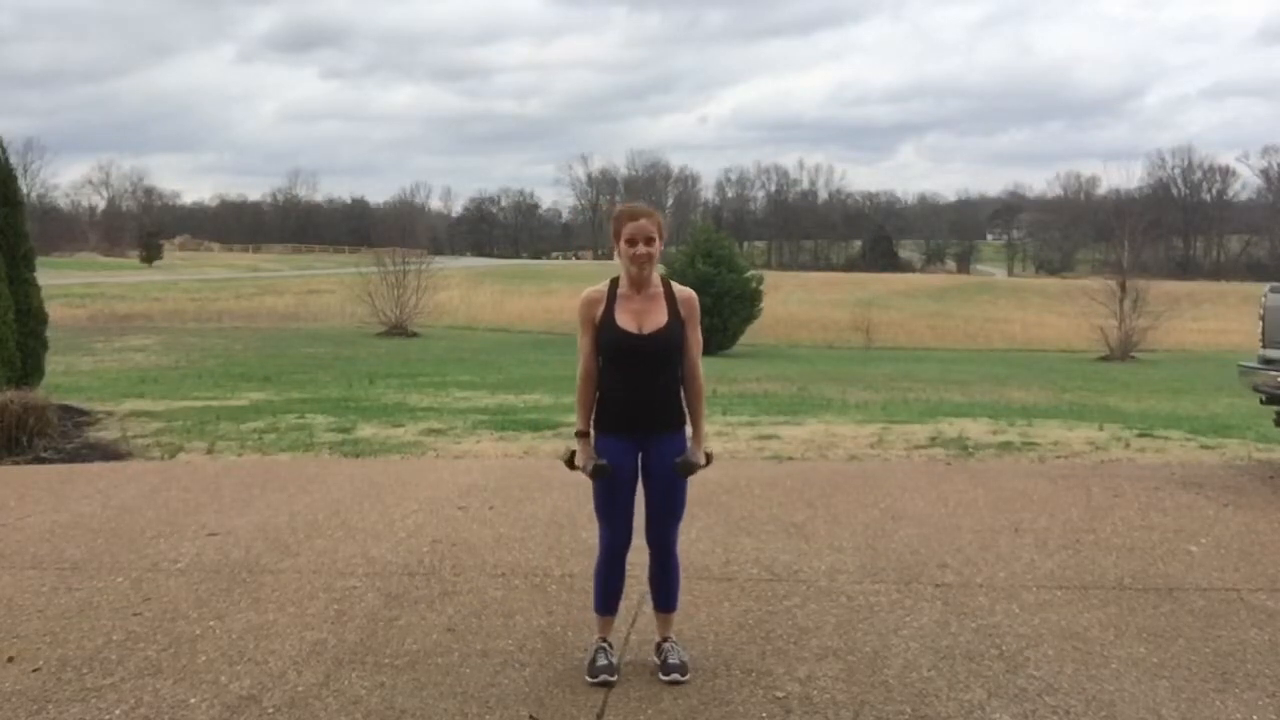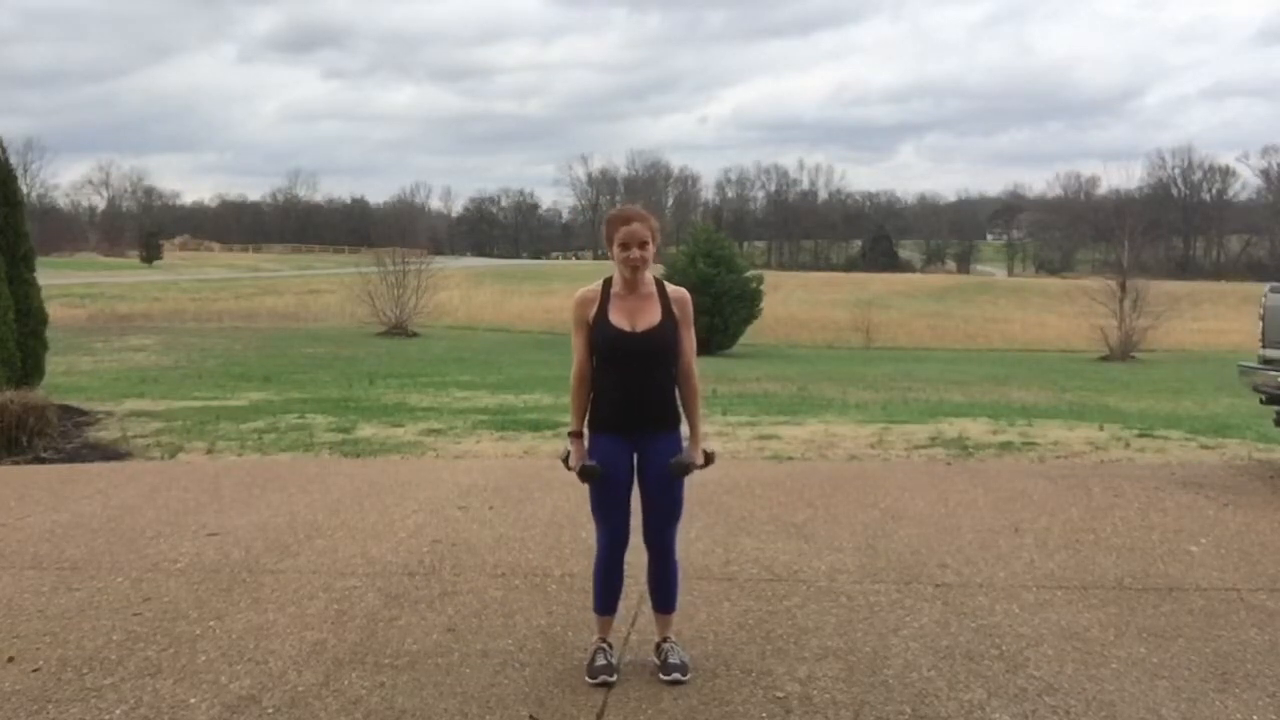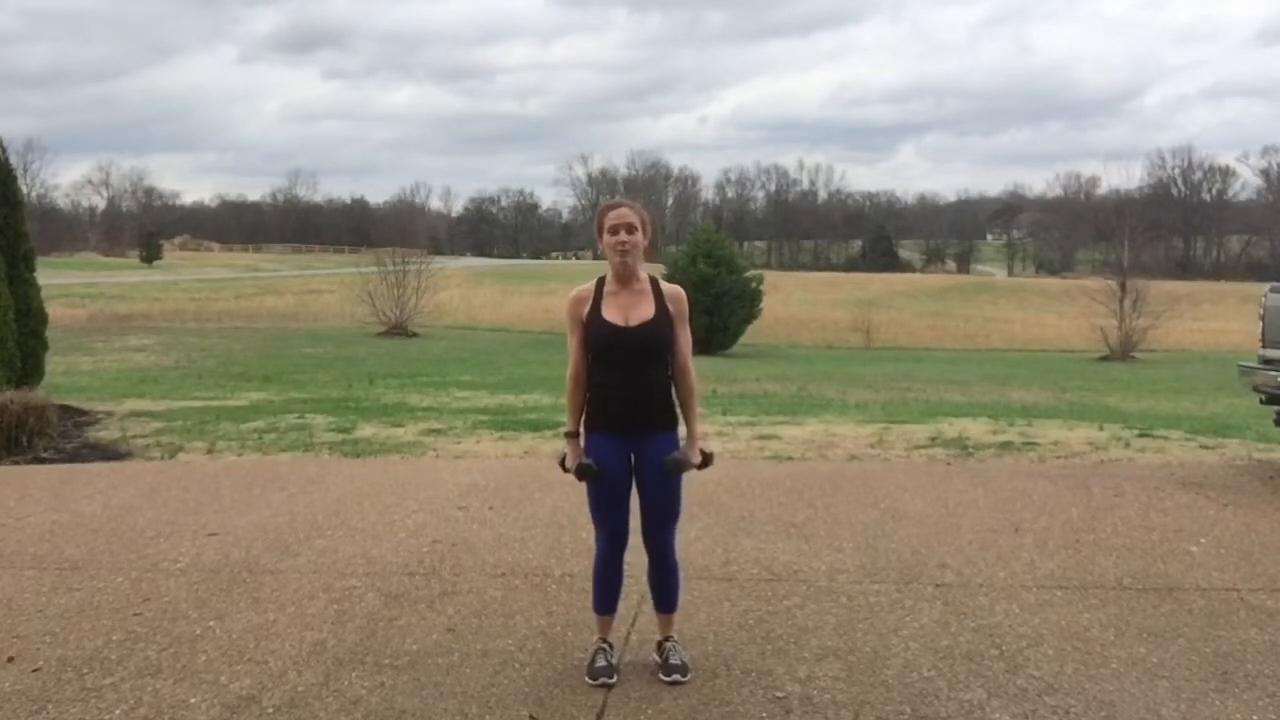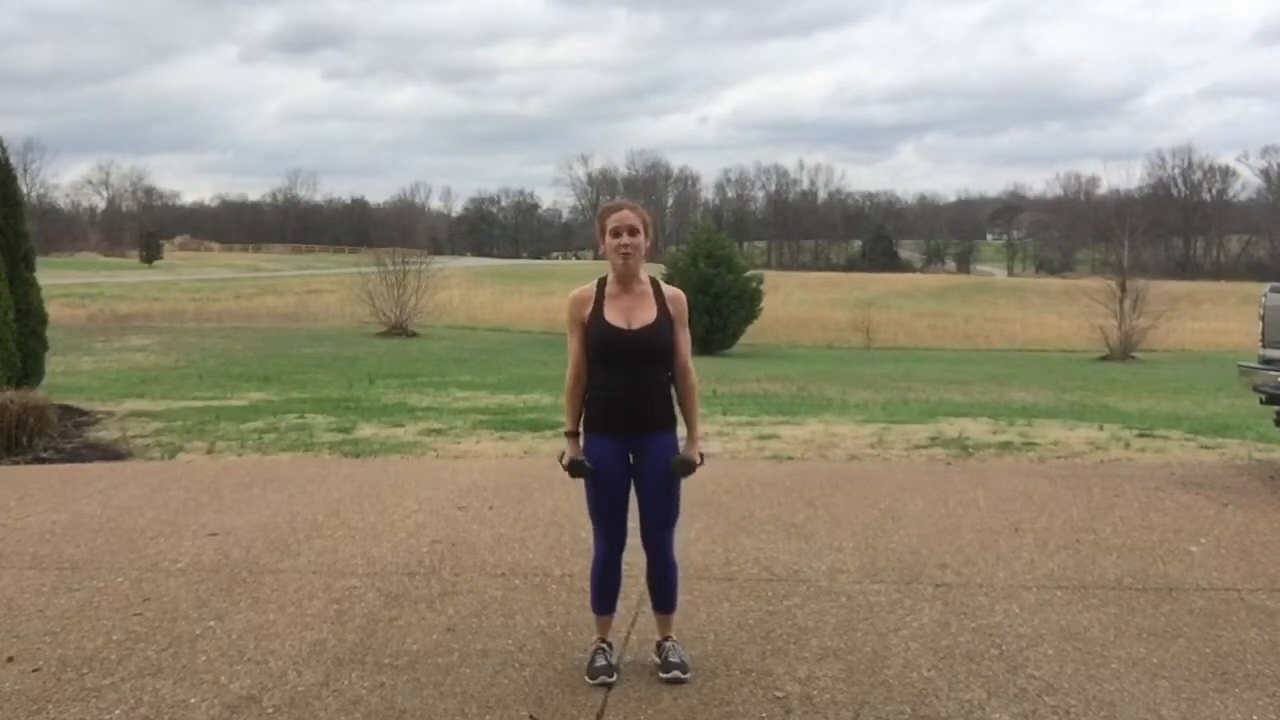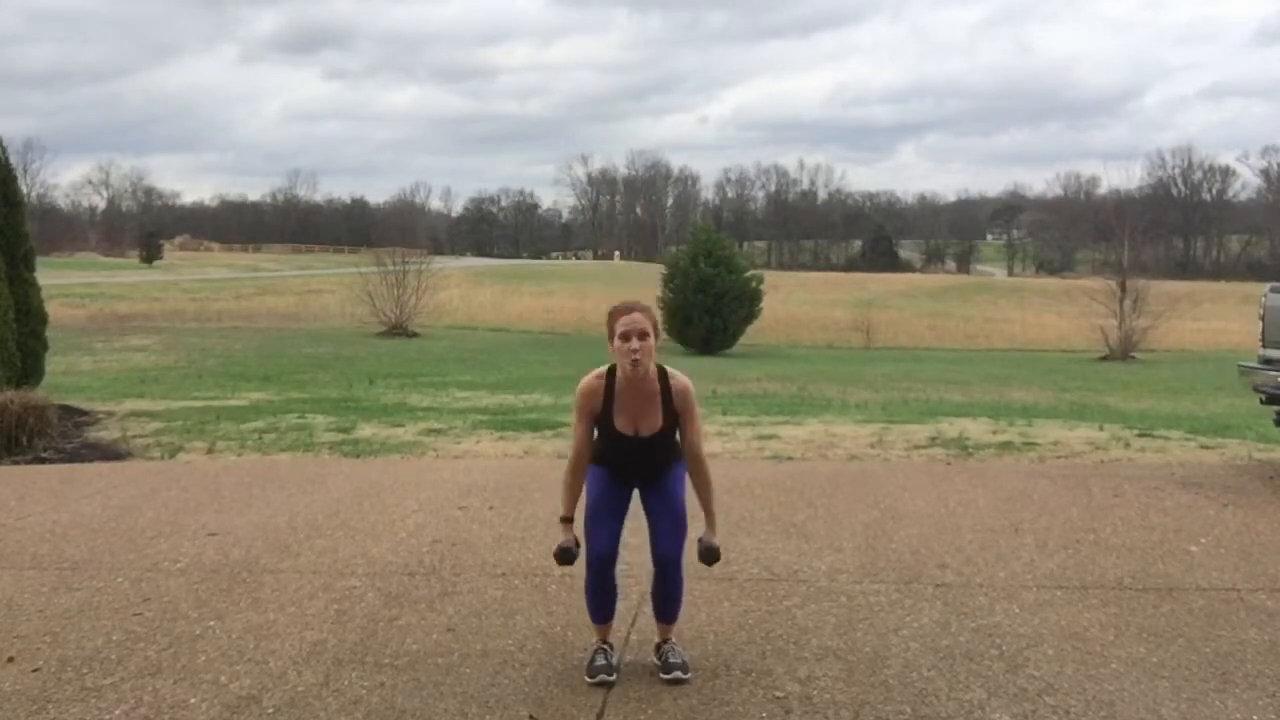
dt=0.5s
person 1, frame 1
left shoulder: (684, 299)
right shoulder: (595, 300)
left elbow: (693, 374)
right elbow: (587, 374)
left wrist: (698, 437)
right wrist: (583, 437)
left hip: (667, 436)
right hip: (613, 436)
left knee: (663, 540)
right knee: (614, 540)
left ankle: (666, 640)
right ankle: (602, 642)
person 1, frame 2
left shoulder: (677, 299)
right shoulder: (588, 300)
left elbow: (687, 373)
right elbow: (582, 374)
left wrist: (696, 438)
right wrist: (576, 438)
left hip: (662, 435)
right hip: (608, 435)
left knee: (662, 540)
right knee: (611, 540)
left ankle: (666, 640)
right ankle: (602, 641)
person 1, frame 3
left shoulder: (672, 296)
right shoulder: (582, 299)
left elbow: (684, 371)
right elbow: (577, 374)
left wrist: (693, 436)
right wrist: (572, 438)
left hip: (658, 434)
right hip: (604, 436)
left knee: (660, 541)
right knee: (611, 541)
left ankle: (667, 640)
right ankle: (602, 642)
person 1, frame 4
left shoulder: (672, 298)
right shoulder: (583, 300)
left elbow: (684, 373)
right elbow: (577, 375)
left wrist: (693, 437)
right wrist: (571, 437)
left hip: (658, 435)
right hip: (603, 436)
left knee: (659, 542)
right knee: (609, 542)
left ankle: (667, 641)
right ankle: (602, 643)
person 1, frame 5
left shoulder: (679, 388)
right shoulder: (593, 388)
left elbow: (696, 459)
right elbow: (578, 459)
left wrist: (710, 524)
right wrist: (567, 521)
left hip: (662, 471)
right hip: (610, 471)
left knee: (668, 556)
right knee: (599, 556)
left ankle: (666, 642)
right ankle: (603, 643)
